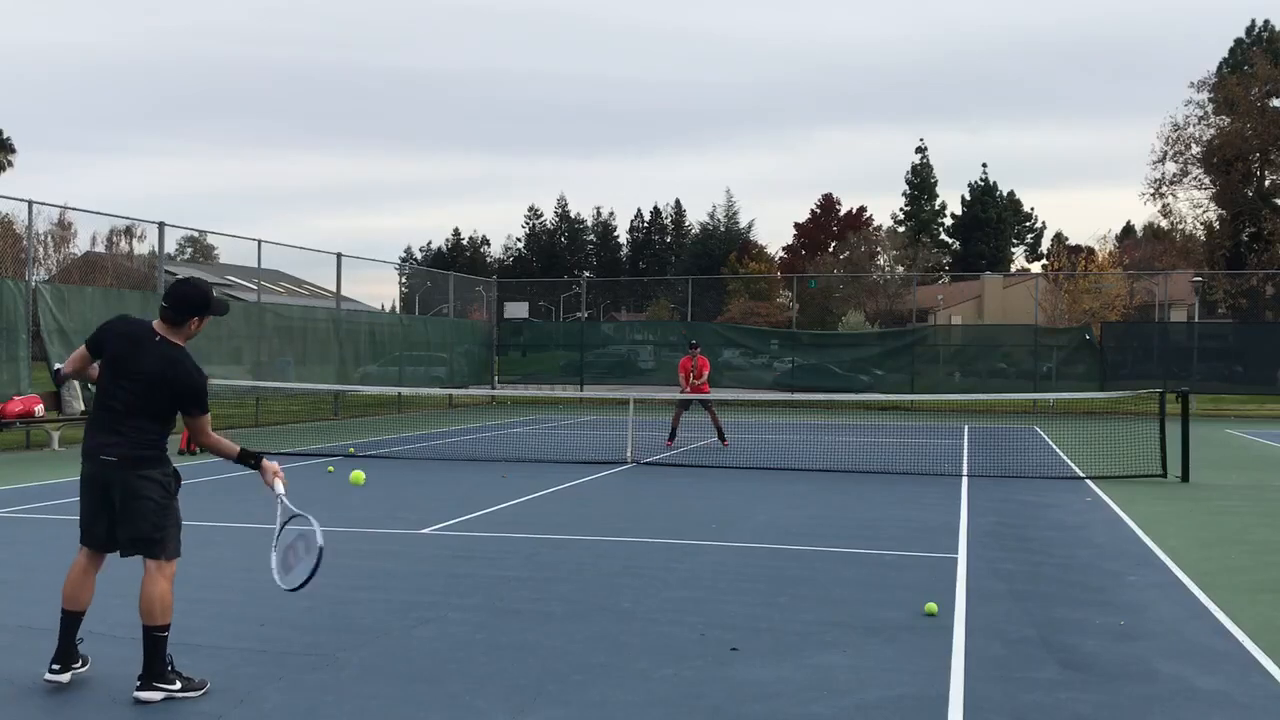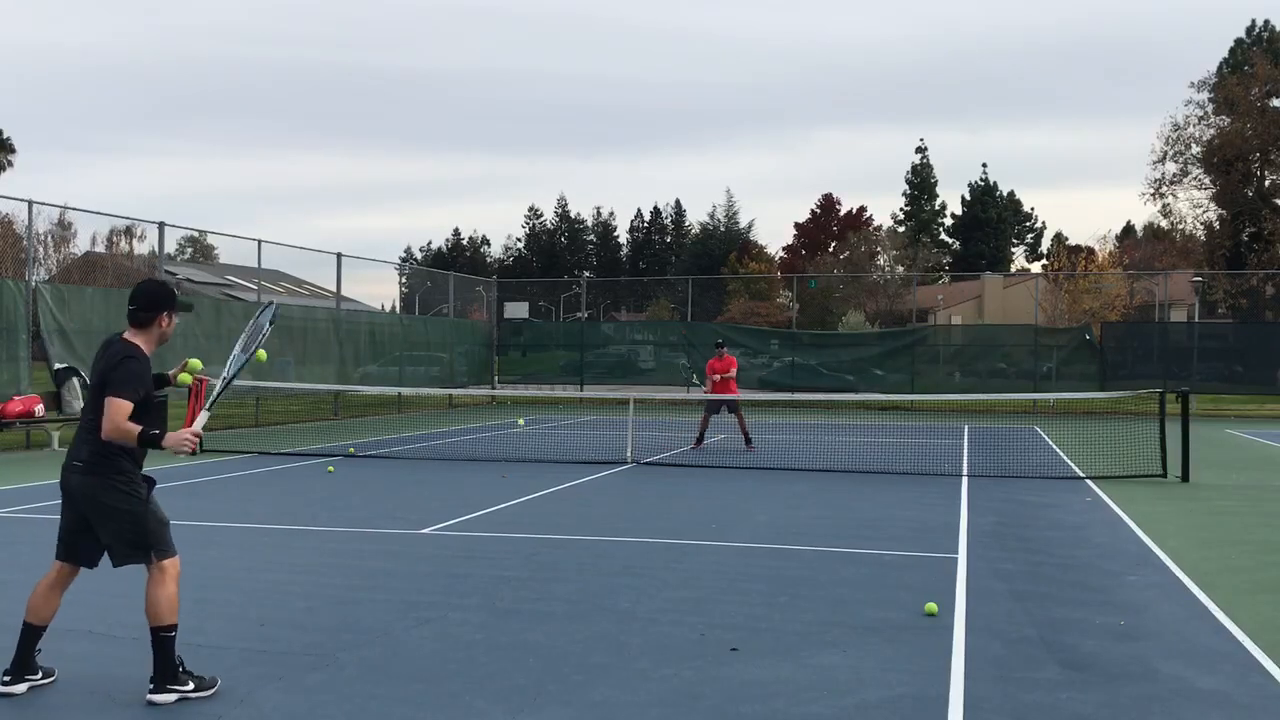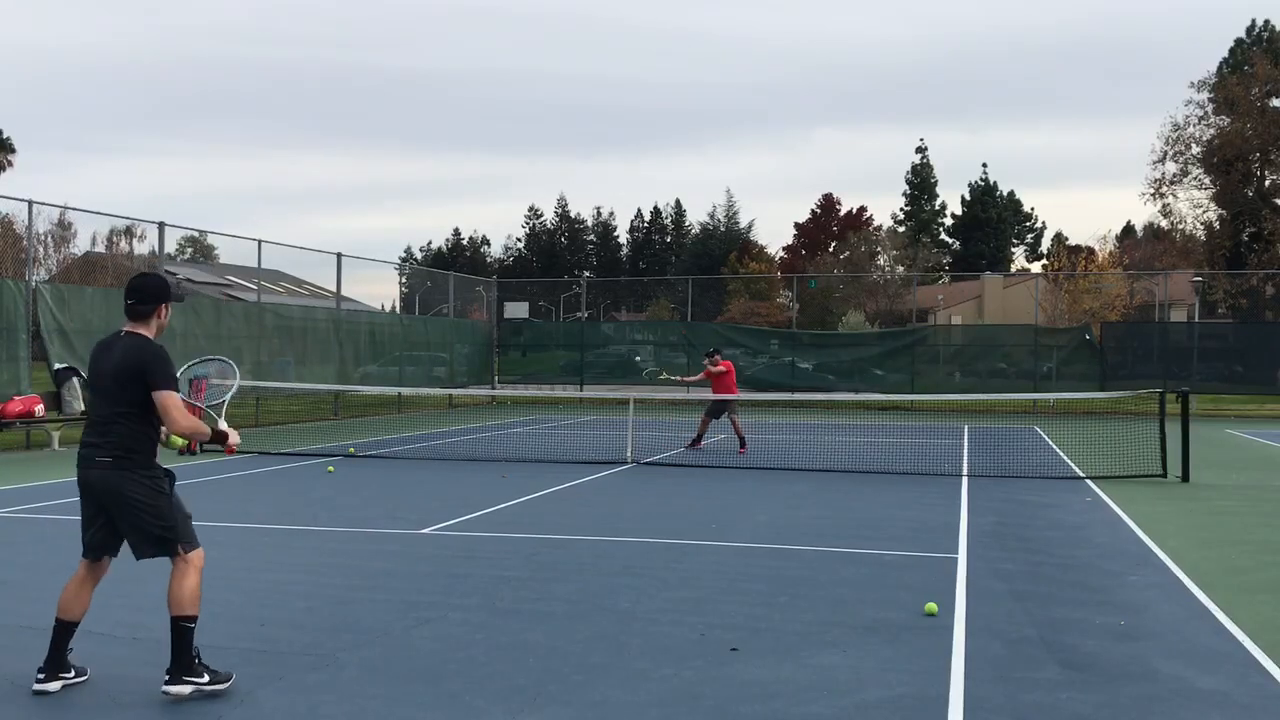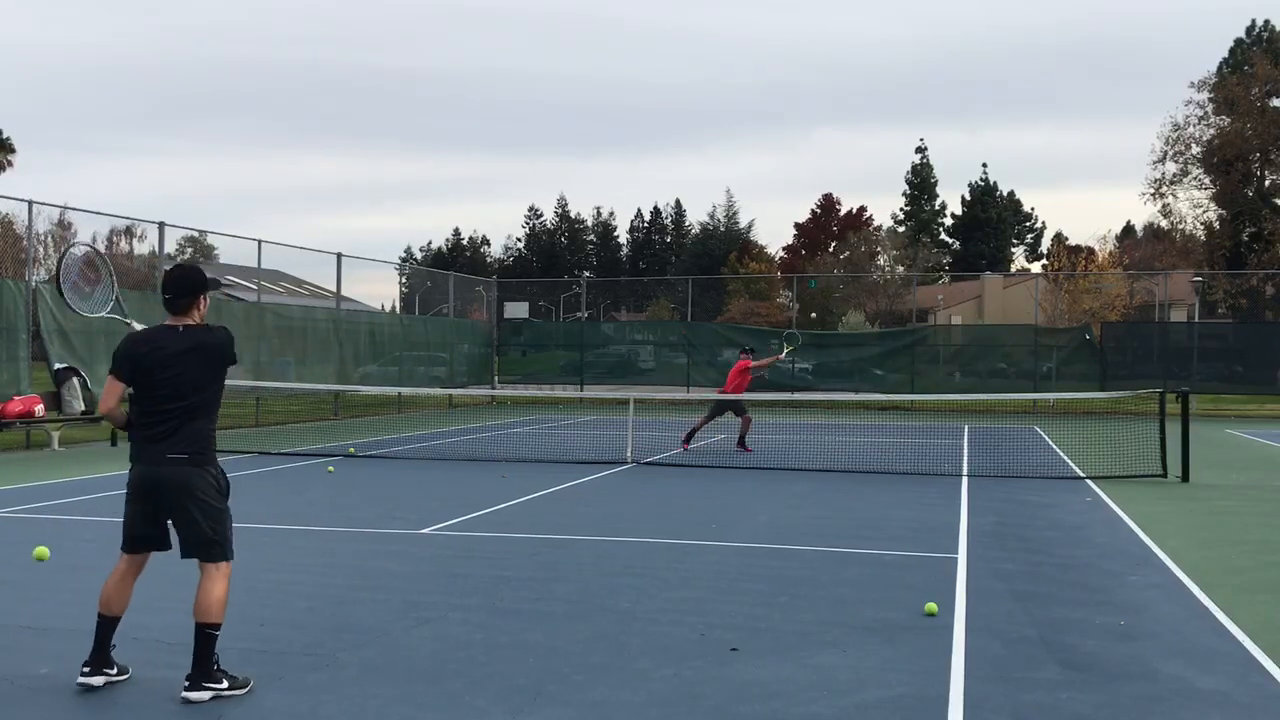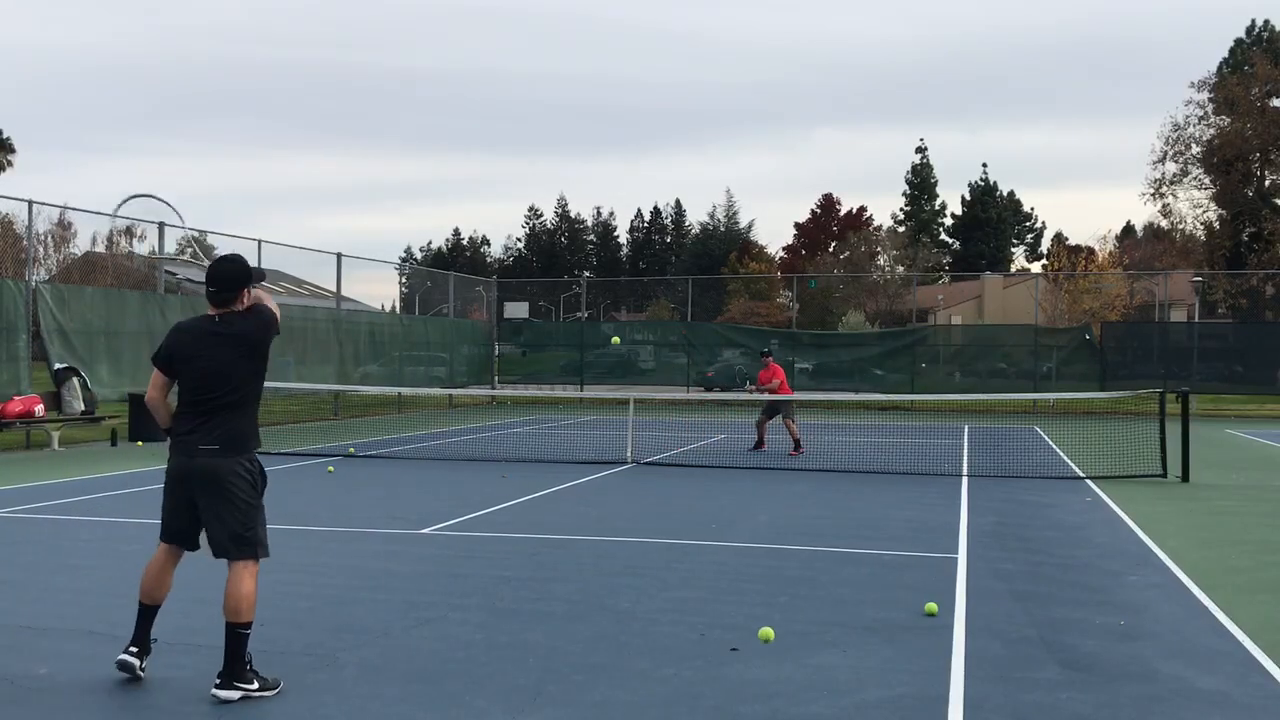
dt=1s
person 1, frame 1
left shoulder: (119, 329)
right shoulder: (186, 373)
left elbow: (71, 368)
right elbow: (203, 439)
left wrist: (62, 374)
right wrist: (254, 461)
left hip: (97, 461)
right hip: (142, 471)
left knee: (90, 553)
right knee: (161, 565)
left ankle: (64, 656)
right ankle: (155, 675)
person 1, frame 2
left shoulder: (118, 346)
right shoulder: (130, 362)
right elbow: (113, 429)
left wrist: (164, 379)
right wrist: (162, 439)
left hip: (78, 474)
right hip: (111, 478)
left knee: (63, 569)
right knee: (165, 566)
right ankle: (168, 677)
person 1, frame 3
left shoulder: (103, 350)
right shoulder: (153, 355)
right elbow: (177, 422)
right wrist: (221, 436)
left hip: (92, 470)
right hip: (132, 473)
left knee: (90, 566)
right knee: (188, 558)
left ankle: (53, 666)
right ankle: (184, 668)
person 1, frame 4
left shoulder: (135, 344)
right shoulder: (220, 342)
left elbow: (107, 407)
left hip: (145, 467)
right hip: (194, 469)
left knee: (131, 560)
right knee: (216, 567)
left ankle: (97, 661)
right ankle: (203, 674)
person 1, frame 5
left shoulder: (181, 333)
right shoulder: (256, 323)
left elbow: (154, 396)
right wrist: (261, 296)
left hip: (184, 457)
right hip: (230, 463)
left knee: (169, 549)
right knee: (245, 563)
left ankle: (137, 646)
right ankle: (235, 674)
